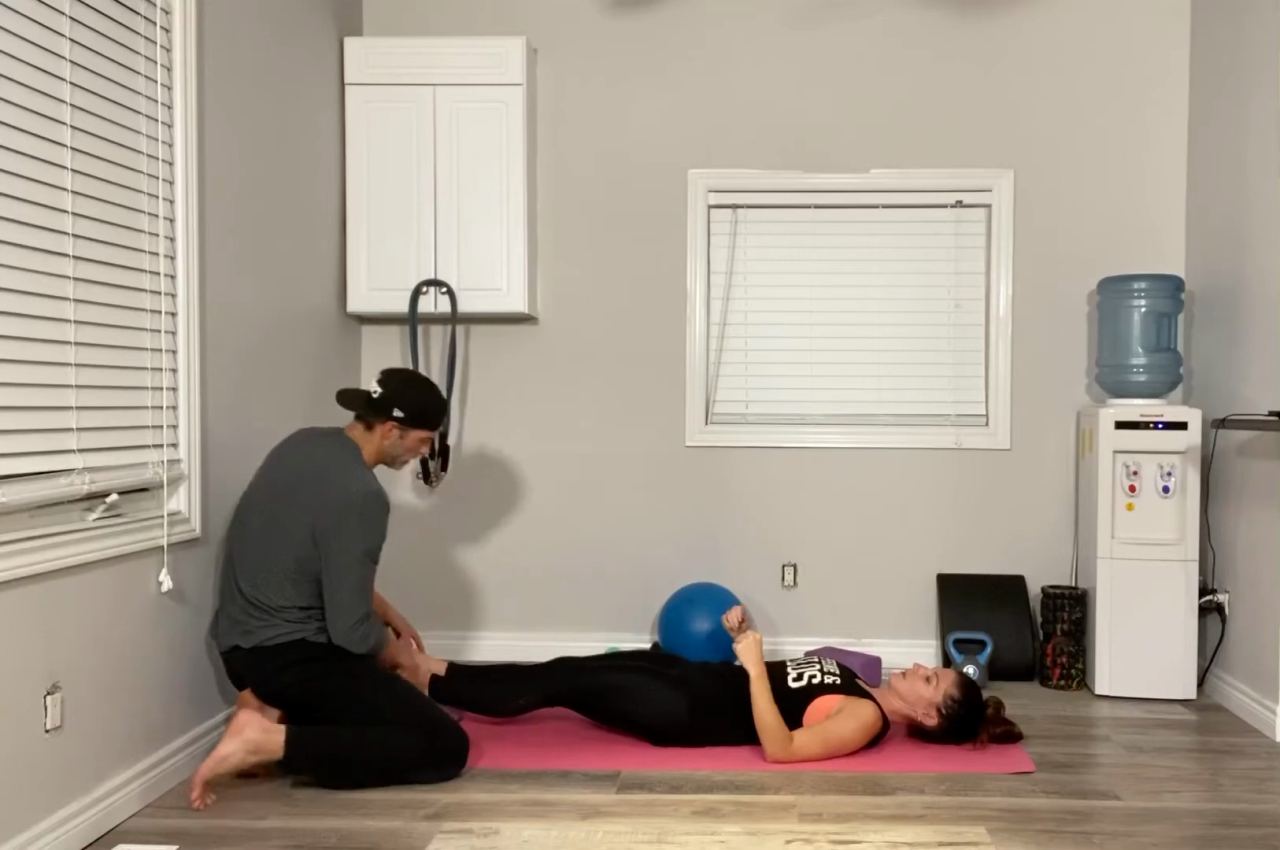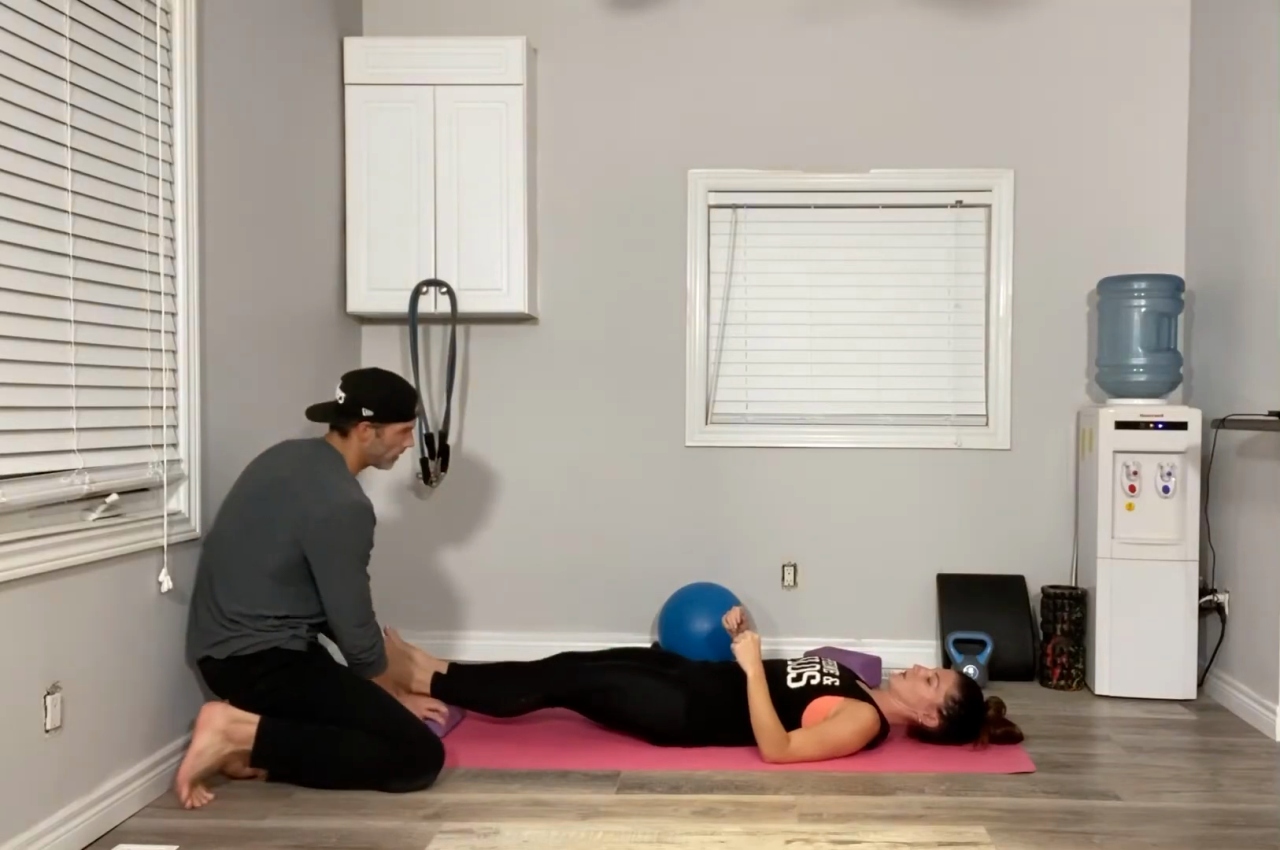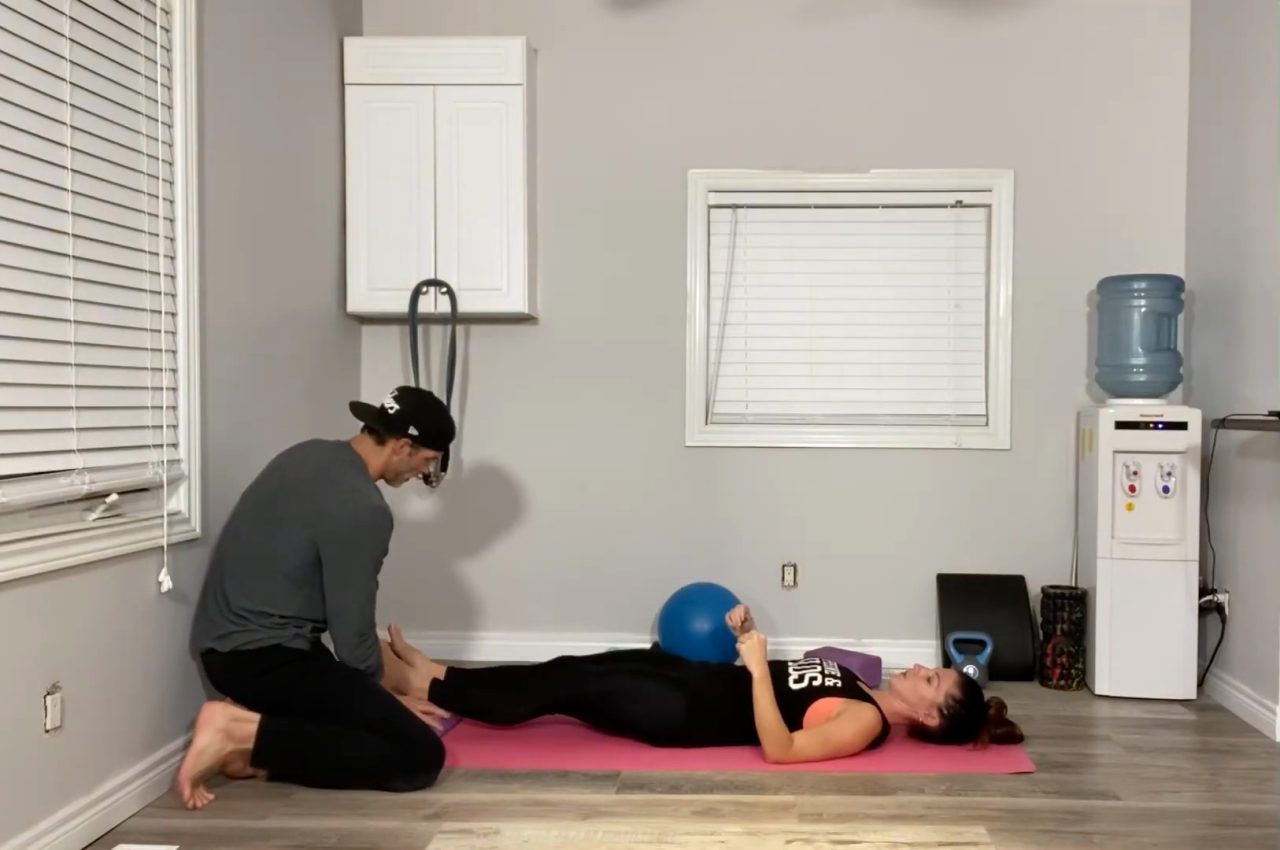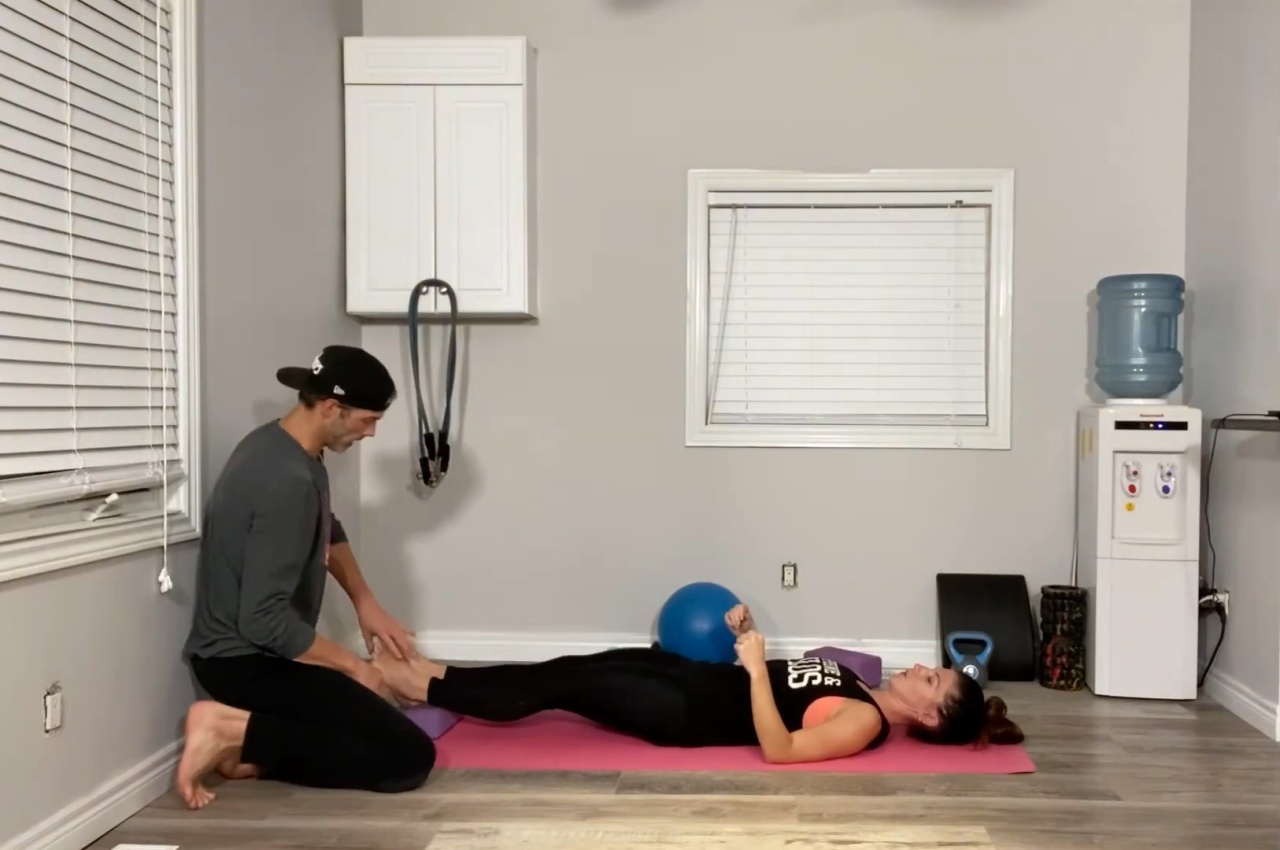
dt=1s
person 1, frame 1
left shoulder: (866, 720)
right shoulder: (863, 689)
left elbow: (779, 746)
left wrist: (751, 665)
right wrist: (745, 637)
left hip: (700, 714)
right hip: (706, 677)
left knee: (568, 686)
right knee: (571, 668)
left ankle: (431, 683)
right ankle: (438, 670)
person 1, frame 2
left shoulder: (864, 723)
right shoulder: (860, 690)
left elbow: (775, 747)
left wrist: (751, 666)
right wrist: (745, 638)
left hip: (699, 714)
right hip: (703, 677)
left knee: (568, 684)
right knee: (571, 665)
left ankle: (429, 683)
right ankle: (438, 670)
person 1, frame 3
left shoulder: (863, 724)
right shoulder: (857, 687)
left elbow: (779, 747)
left wrist: (757, 664)
right wrist: (752, 638)
left hip: (700, 713)
right hip: (704, 679)
left knee: (572, 690)
right knee: (568, 669)
left ankle: (432, 691)
right ankle: (439, 675)
person 1, frame 4
left shoulder: (866, 723)
right shoulder: (862, 690)
left elbow: (778, 748)
left wrist: (754, 667)
right wrist: (748, 638)
left hip: (699, 713)
right hip: (708, 678)
left knee: (570, 687)
right knee: (574, 666)
left ankle: (430, 688)
right ankle: (440, 676)
person 2, frame 1
left shoulder: (305, 444)
right shoulder: (360, 496)
right elbow: (353, 630)
left wrist: (382, 611)
right wrist: (401, 654)
left hip: (242, 641)
right hip: (285, 652)
right knee: (446, 748)
left ankle: (272, 711)
right ankle: (270, 742)
person 2, frame 2
left shoulder: (292, 456)
right shoulder: (342, 505)
right elbow: (354, 629)
left wrist: (396, 659)
right wrist: (396, 695)
left hip: (225, 647)
right hip: (260, 657)
left knee: (365, 715)
right knee: (419, 756)
left ankle: (250, 721)
right ankle: (243, 734)
person 2, frame 3
left shoulder: (310, 455)
right shoulder: (362, 509)
right elbow: (353, 644)
left wrist: (390, 664)
right wrist: (393, 694)
left hip: (226, 644)
right hip: (262, 655)
left knee: (368, 718)
right knee: (420, 756)
left ankle: (252, 719)
right ankle: (243, 734)
person 2, frame 4
left shoulder: (276, 444)
right shoulder: (287, 482)
left elbow: (327, 533)
right elbow: (264, 620)
left wrist: (366, 603)
right wrist: (353, 665)
left hip: (246, 652)
right hip: (247, 661)
left knee: (366, 721)
right knee: (410, 756)
left ankle: (247, 739)
right ankle: (234, 730)
